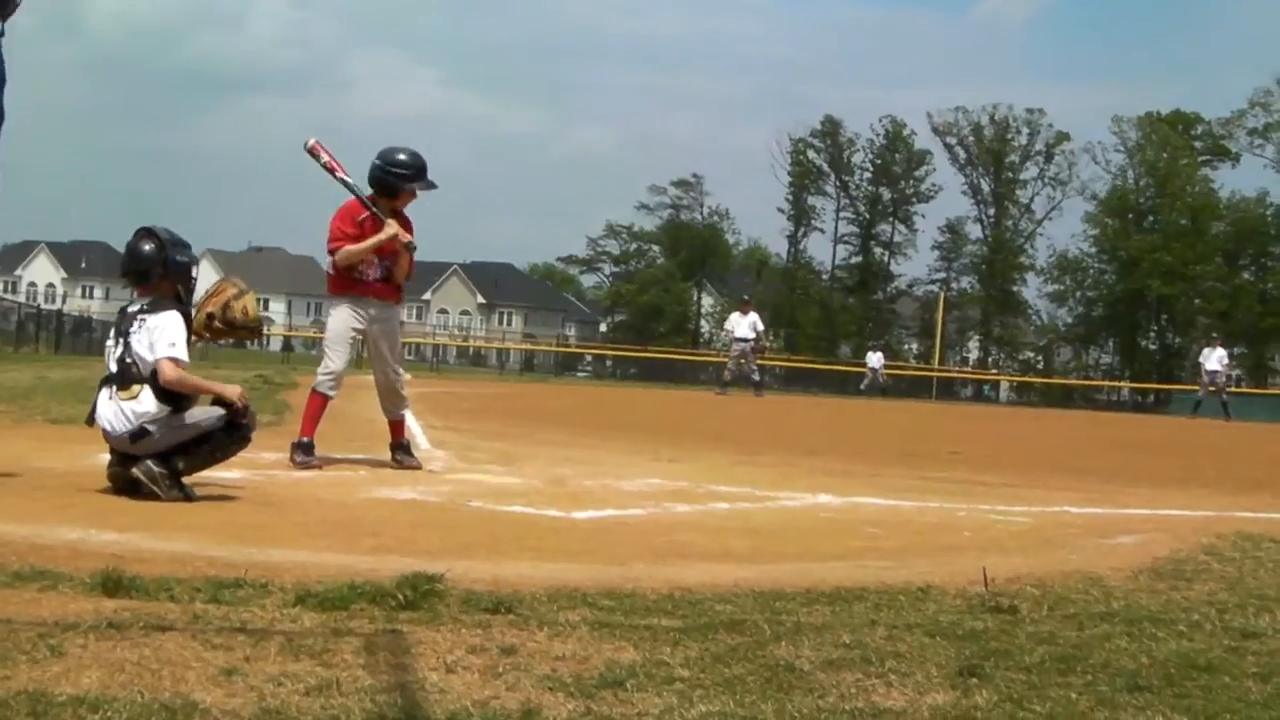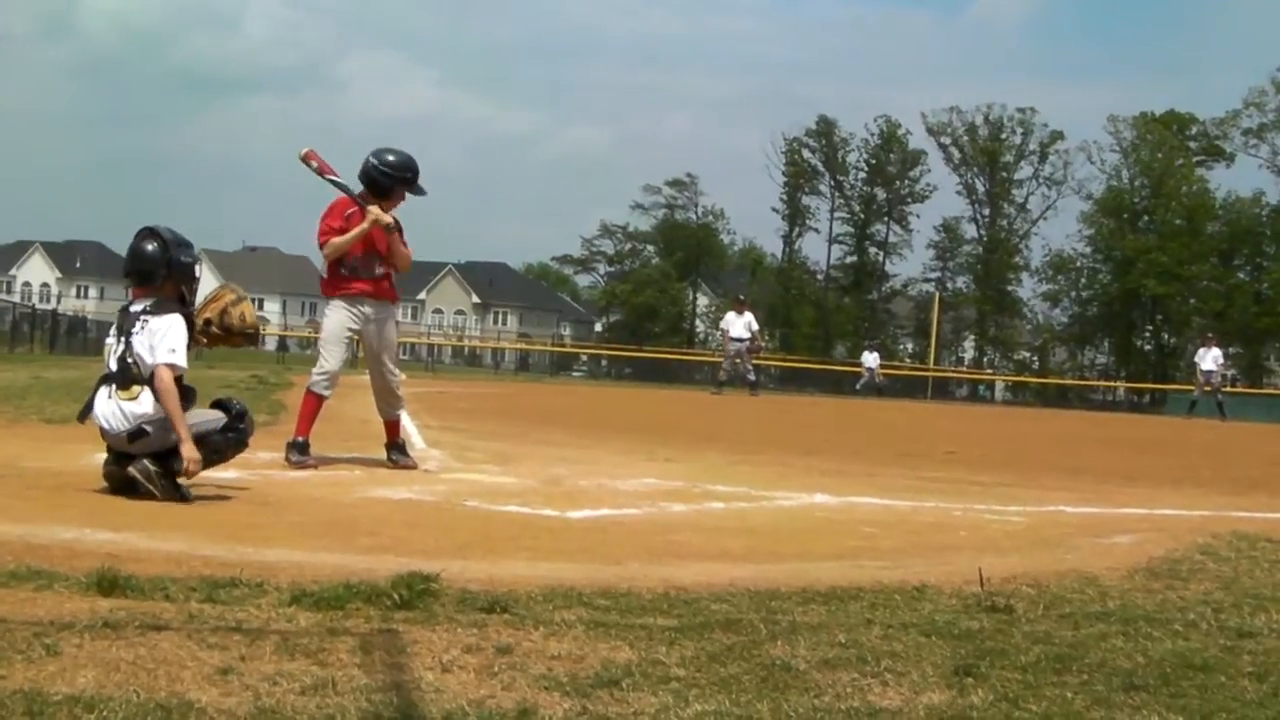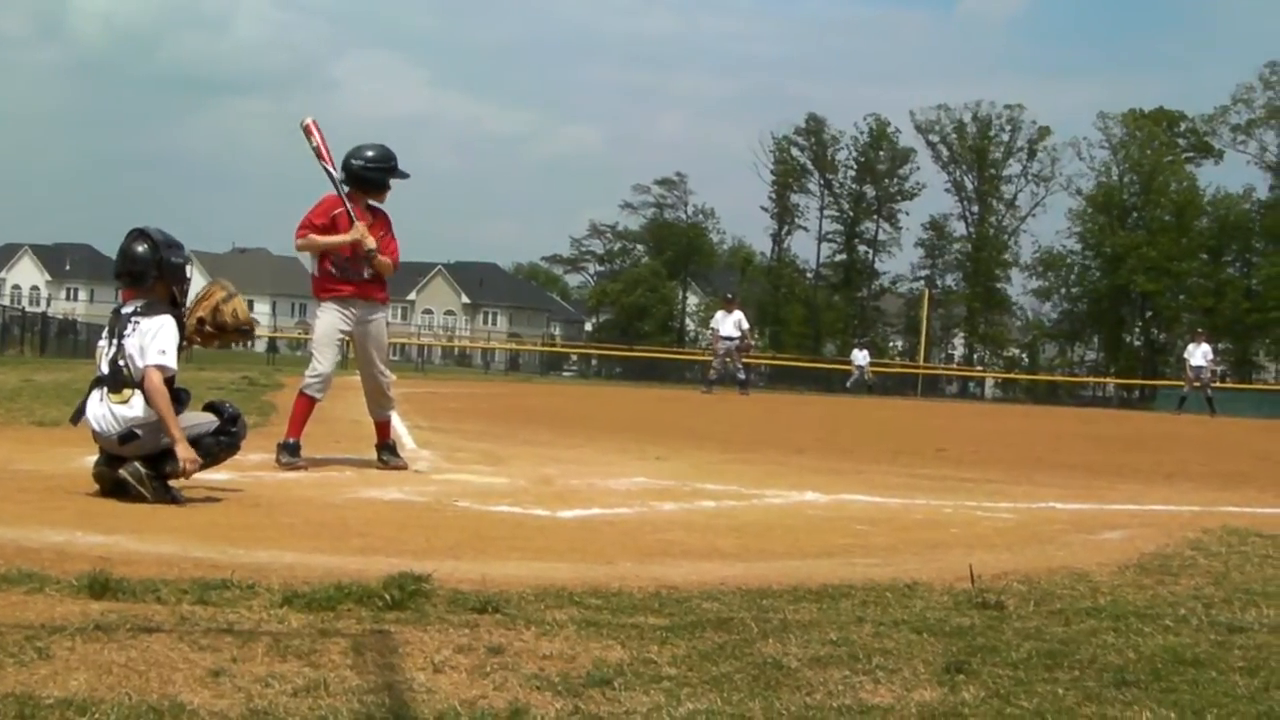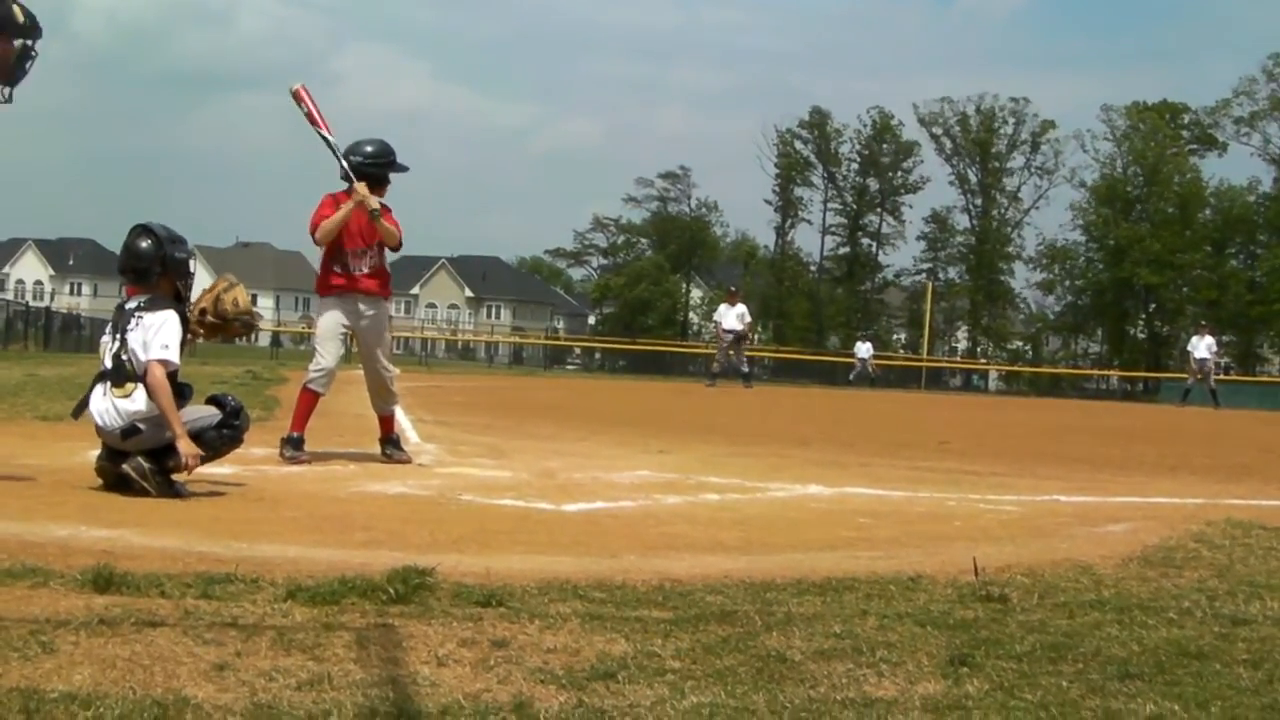
dt=0.7s
person 1, frame 1
left shoulder: (402, 222)
right shoulder: (353, 210)
left elbow: (400, 278)
right elbow: (339, 256)
left wrist: (404, 249)
right wrist: (381, 238)
left hip: (386, 308)
right hip: (349, 302)
left knee: (392, 377)
right knee: (332, 369)
left ankle: (399, 446)
right ankle: (303, 444)
person 1, frame 2
left shoulder: (390, 220)
right shoulder: (344, 206)
left elbow: (404, 266)
right elbow: (328, 250)
left wrist: (391, 232)
right wrist: (365, 226)
left hip: (381, 307)
right hip: (344, 303)
left knee: (387, 377)
right knee: (328, 369)
left ankle: (395, 446)
right ankle: (298, 443)
person 1, frame 3
left shoulder: (381, 219)
right shoulder: (332, 205)
left elbow: (389, 269)
right elbow: (302, 241)
left wrist: (371, 251)
right wrist: (347, 237)
left hip: (372, 308)
right hip: (335, 305)
left knee: (378, 378)
right knee: (320, 371)
left ankle: (385, 447)
right ankle: (289, 445)
person 1, frame 4
left shoulder: (382, 210)
right shoulder: (333, 201)
left elbow: (395, 242)
right elbow: (320, 237)
left wrist: (373, 211)
right wrist: (352, 205)
left hip: (374, 303)
right hip: (337, 299)
left knee: (382, 373)
right knee: (324, 366)
left ankle: (389, 441)
right ankle: (293, 439)
person 2, frame 1
left shoulder: (126, 315)
right shoulder: (167, 316)
right elbow: (169, 375)
left wrist: (194, 332)
right wrist: (221, 389)
left hip: (114, 428)
right hip: (142, 429)
right knee: (240, 418)
left ankle: (126, 463)
right ankle: (161, 470)
person 2, frame 2
left shoulder: (127, 314)
right shoulder: (170, 318)
right elbow: (163, 381)
right wrist: (187, 441)
left hip: (111, 426)
right hip: (140, 428)
right knee: (238, 423)
left ankle: (122, 461)
right ankle: (156, 470)
person 2, frame 3
left shoulder: (119, 316)
right shoulder: (161, 319)
right elbow: (153, 381)
left wrist: (185, 337)
right wrist: (180, 442)
left hip: (103, 428)
right hip: (131, 430)
left knee: (177, 400)
right knee: (231, 427)
left ankle: (112, 463)
right ankle: (147, 472)
person 2, frame 4
left shoulder: (124, 310)
right shoulder: (164, 314)
right elbow: (155, 375)
left wrist: (191, 333)
right wrist: (182, 437)
left hip: (106, 422)
right hip: (134, 424)
right knee: (233, 419)
left ankle: (115, 458)
right ankle: (150, 467)
